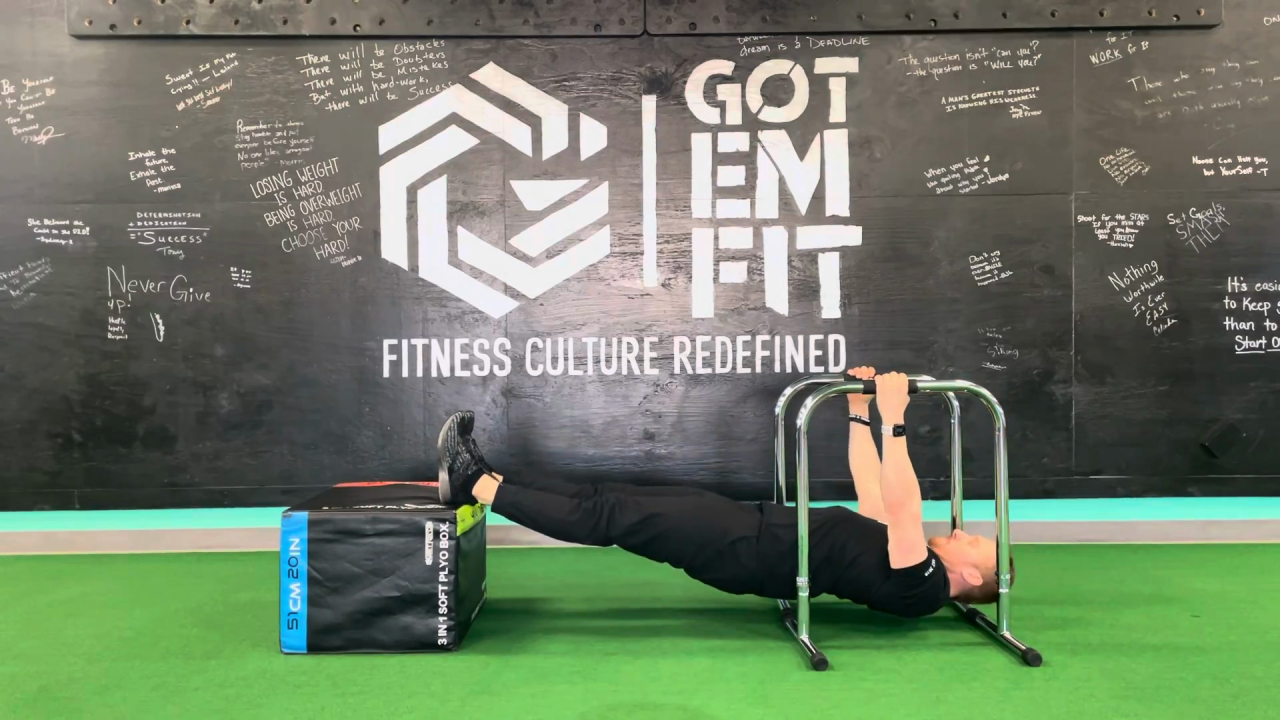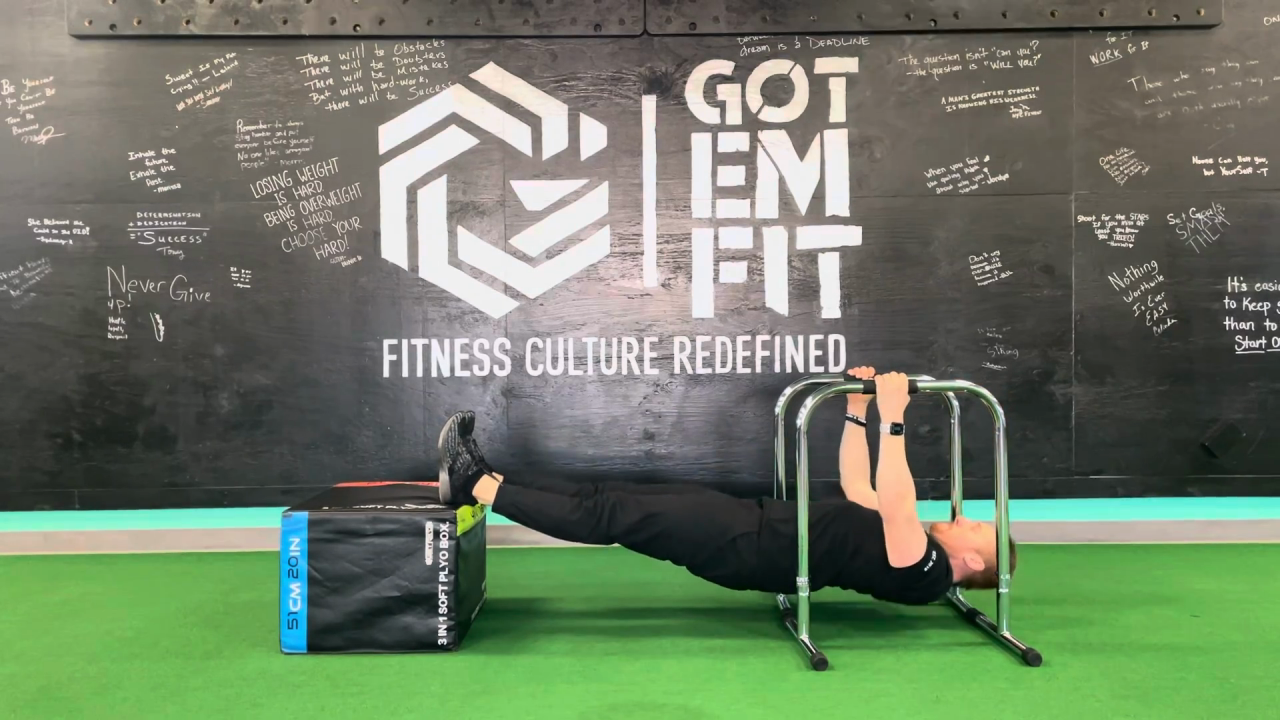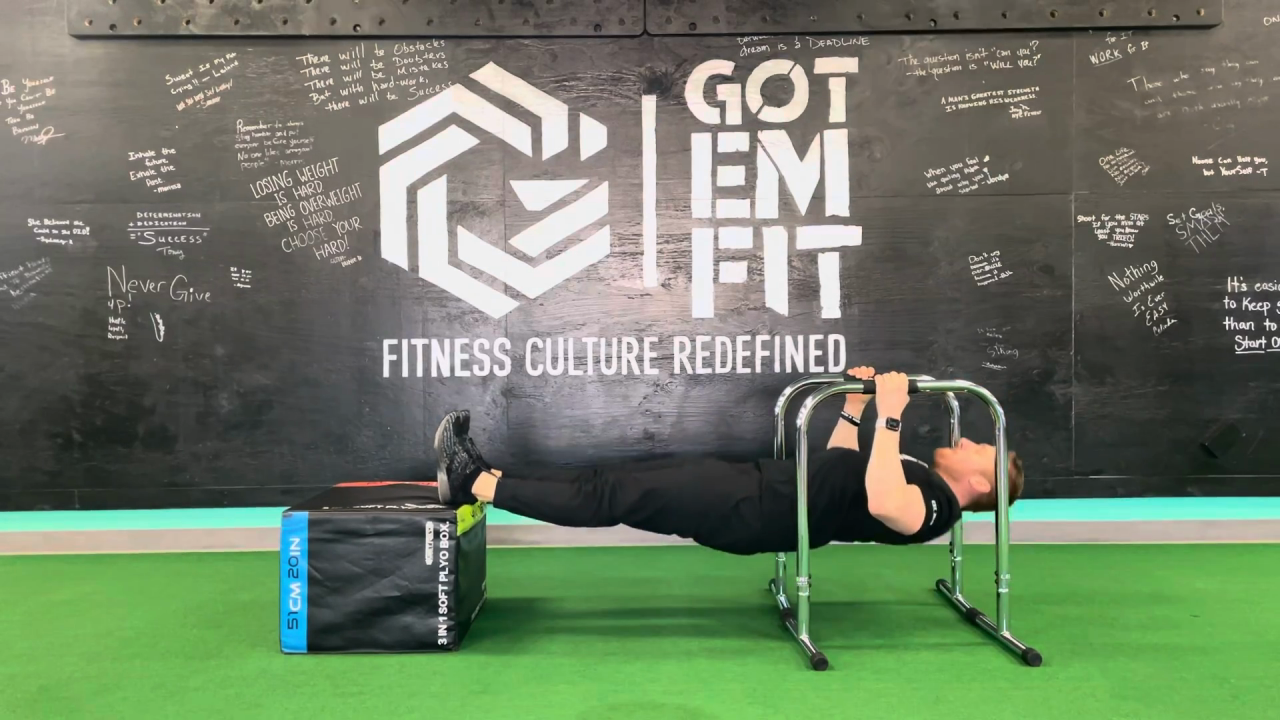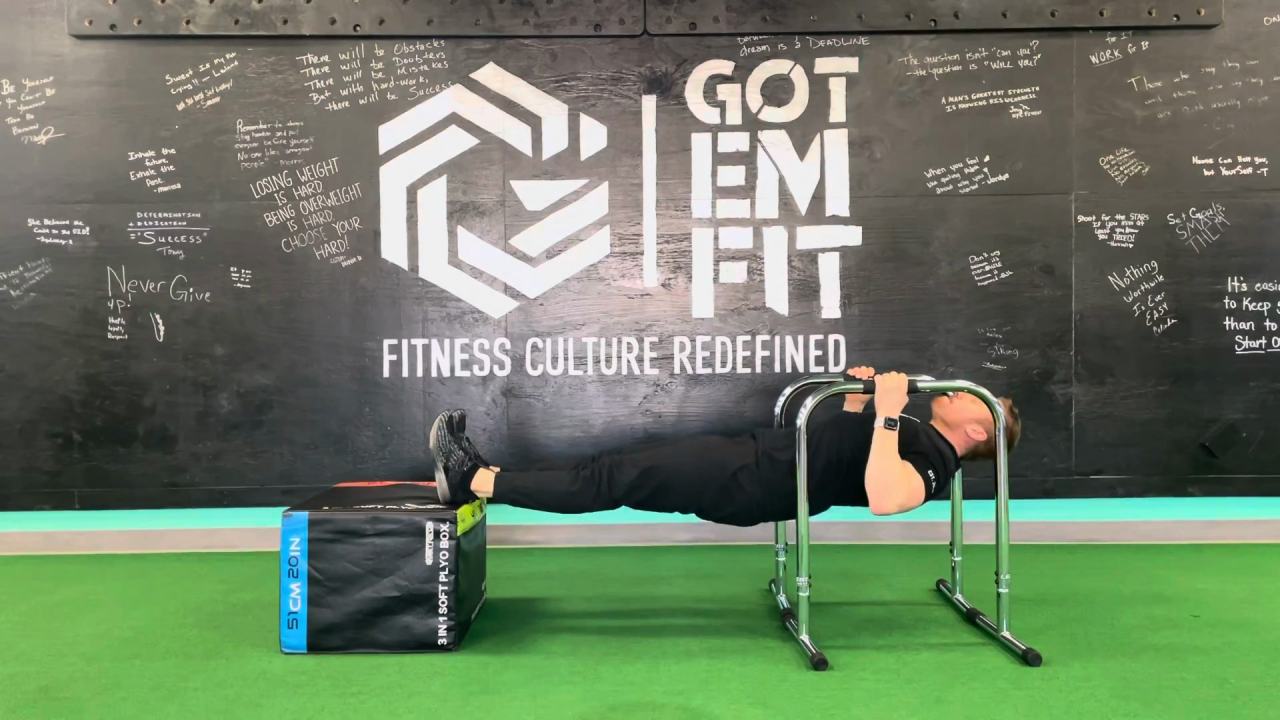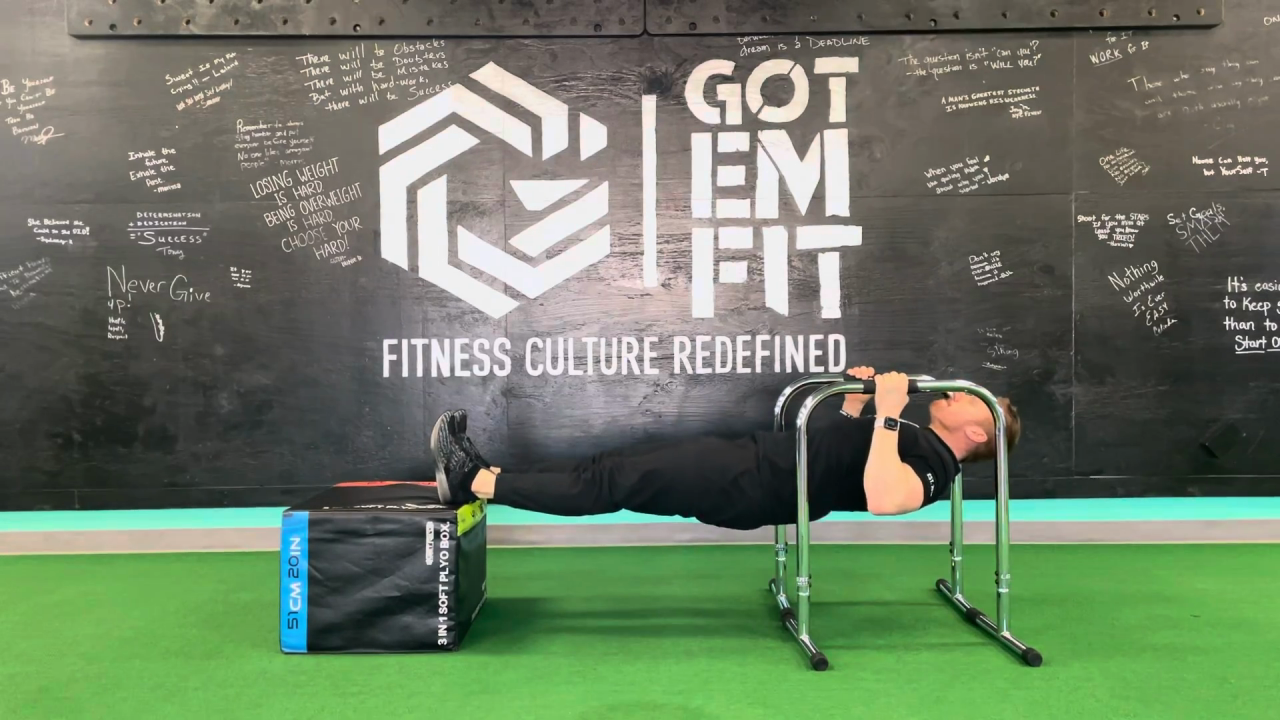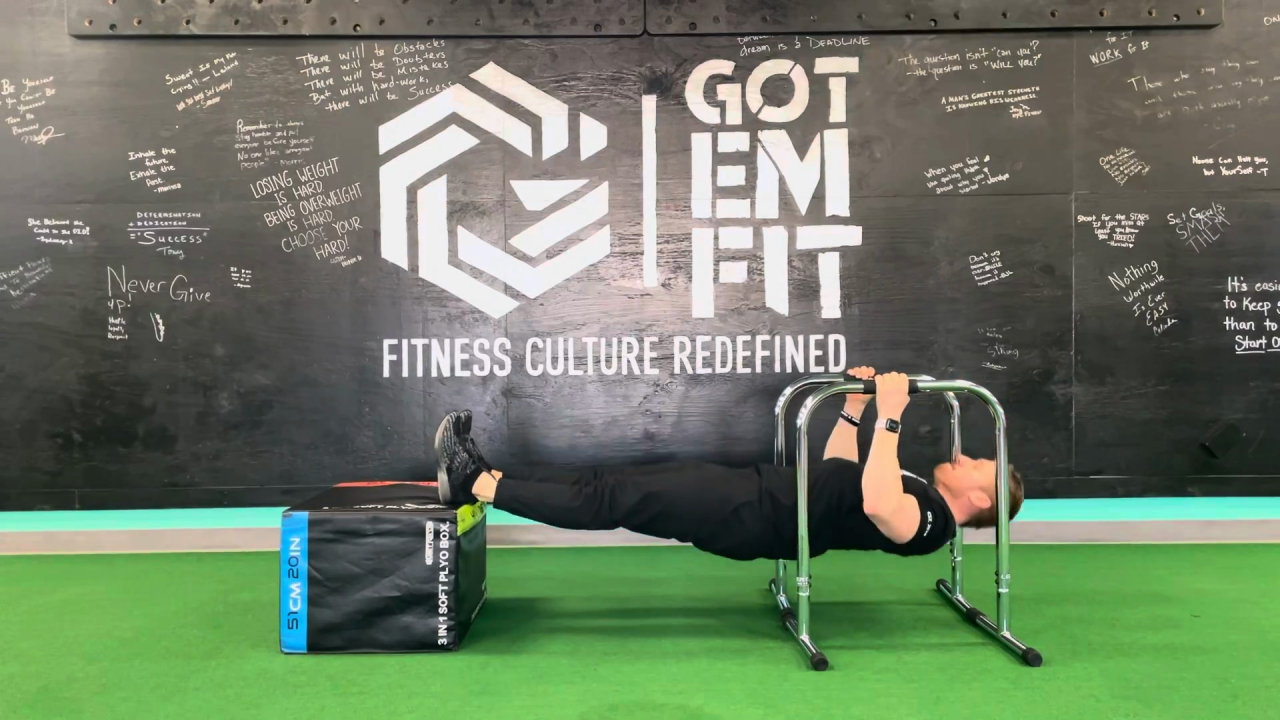
dt=0.4s
person 1, frame 1
left shoulder: (919, 586)
right shoulder: (908, 557)
left elbow: (904, 505)
right elbow: (873, 489)
left wrist: (894, 419)
right wrist: (860, 411)
left hip: (746, 551)
right hip: (750, 524)
left knee: (607, 519)
right knee: (610, 500)
left ankle: (476, 484)
right ankle: (483, 477)
person 1, frame 2
left shoulder: (922, 570)
right shoulder: (918, 550)
left elbow: (894, 505)
right elbow: (857, 490)
left wrist: (893, 419)
right wrist: (858, 410)
left hip: (747, 546)
right hip: (751, 519)
left knee: (606, 517)
right knee: (610, 498)
left ankle: (475, 485)
right ankle: (482, 477)
person 1, frame 3
left shoulder: (931, 507)
right shoulder: (920, 482)
left elbow: (878, 501)
left wrist: (889, 415)
right wrist: (854, 405)
left hip: (750, 511)
right hip: (752, 484)
left knee: (609, 500)
right knee: (610, 481)
left ankle: (475, 483)
right ankle: (480, 476)
person 1, frame 4
left shoulder: (931, 464)
right shoulder: (918, 442)
left elbow: (883, 499)
left wrist: (887, 414)
right wrist: (859, 399)
left hip: (749, 482)
right hip: (749, 458)
left knee: (608, 484)
right knee: (609, 469)
left ankle: (475, 481)
right ankle: (480, 473)
person 1, frame 5
left shoulder: (930, 469)
right shoulder: (917, 448)
left elbow: (879, 497)
left wrist: (887, 413)
right wrist: (856, 400)
left hip: (749, 486)
right hip: (751, 459)
left knee: (607, 486)
right knee: (609, 468)
left ankle: (474, 481)
right ankle: (480, 473)
person 1, frame 6
left shoulder: (925, 525)
right shoulder: (920, 496)
left elbow: (876, 504)
right elbow: (840, 472)
left wrist: (889, 417)
right wrist: (854, 406)
left hip: (752, 517)
right hip: (754, 489)
left knee: (608, 501)
right knee: (610, 483)
left ankle: (477, 483)
right ankle: (481, 477)
